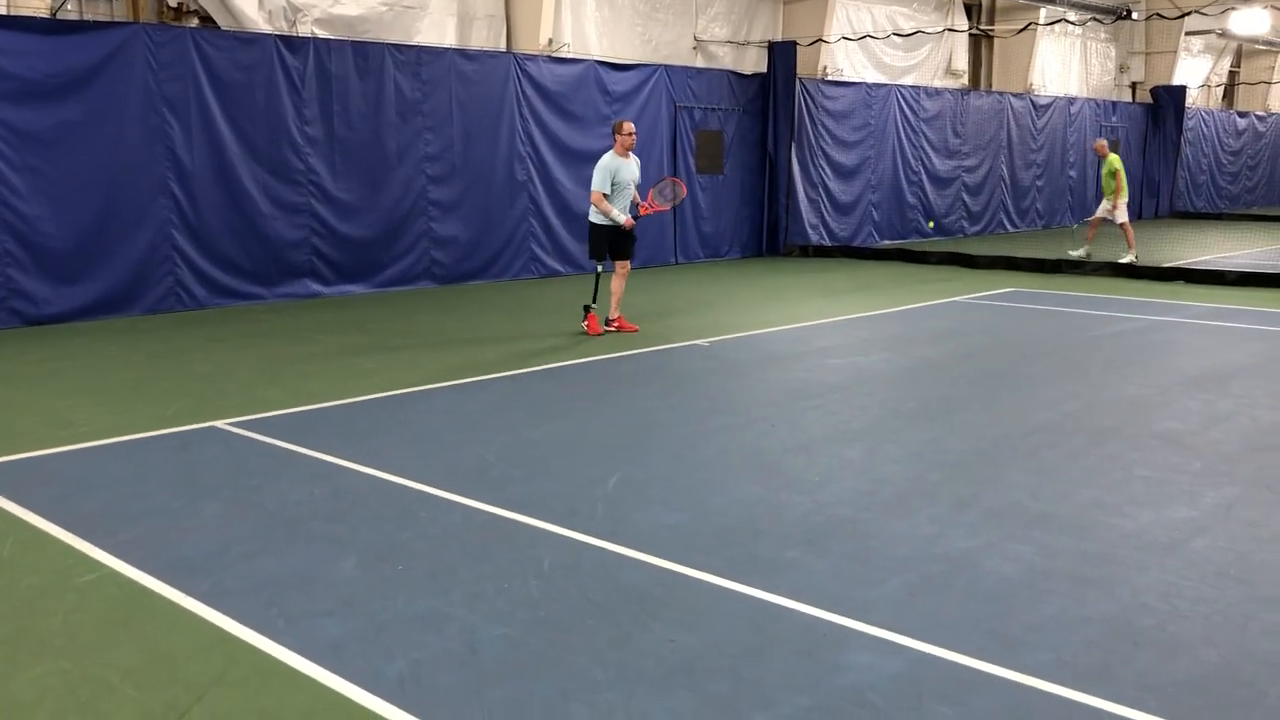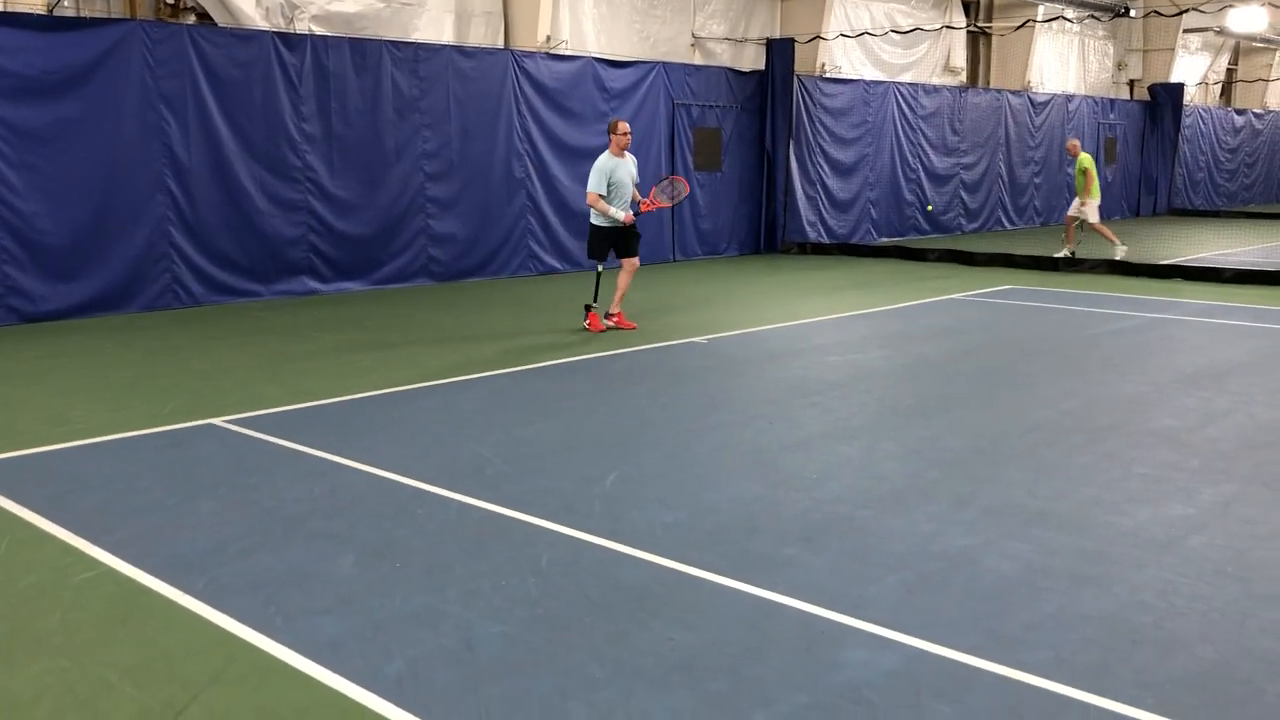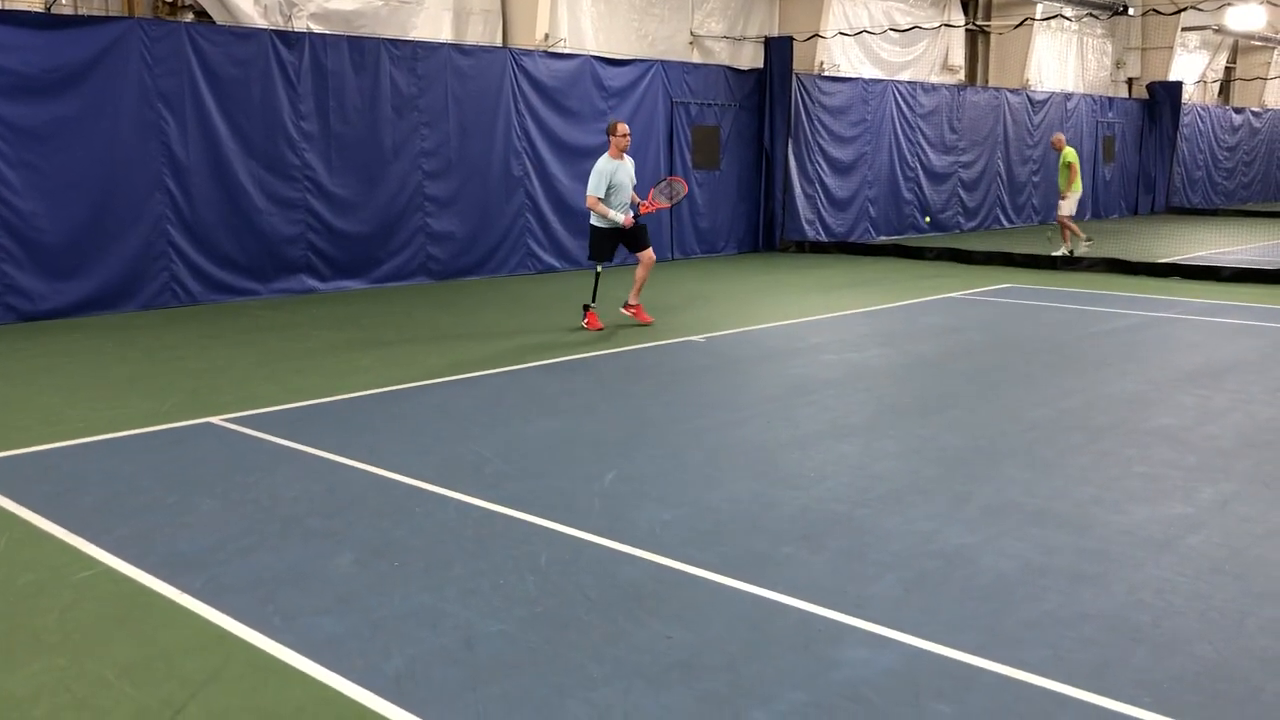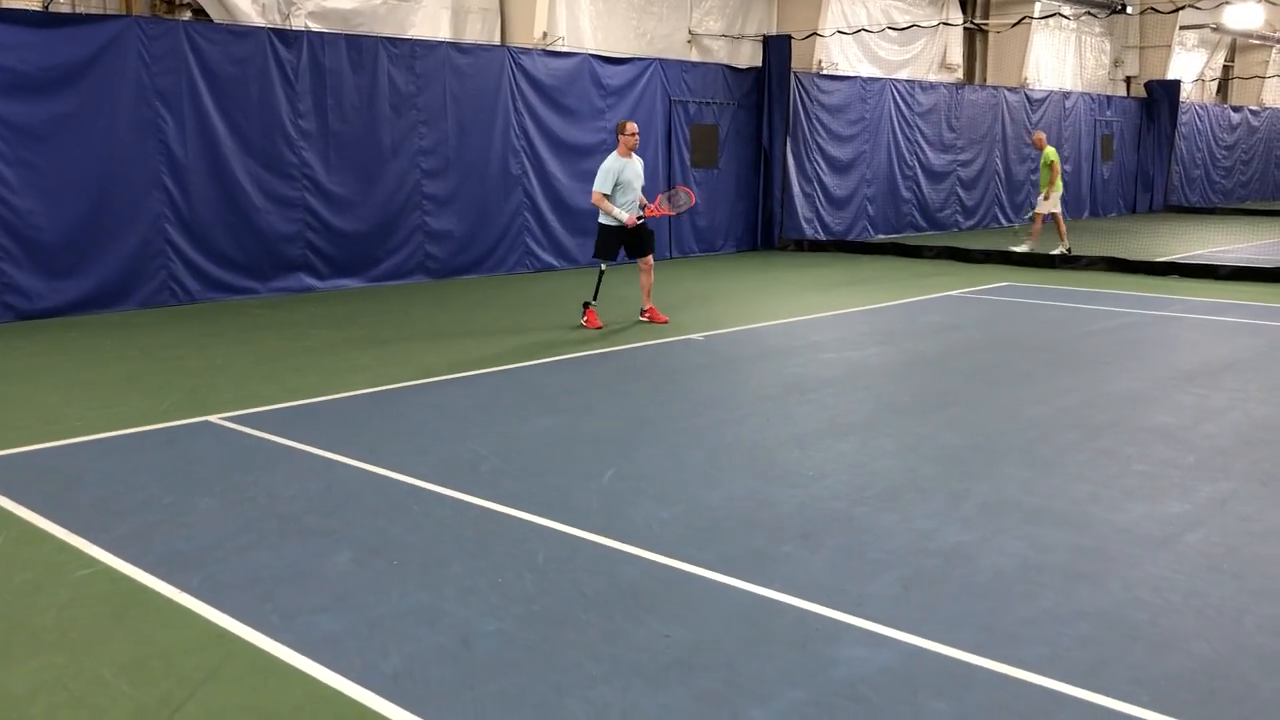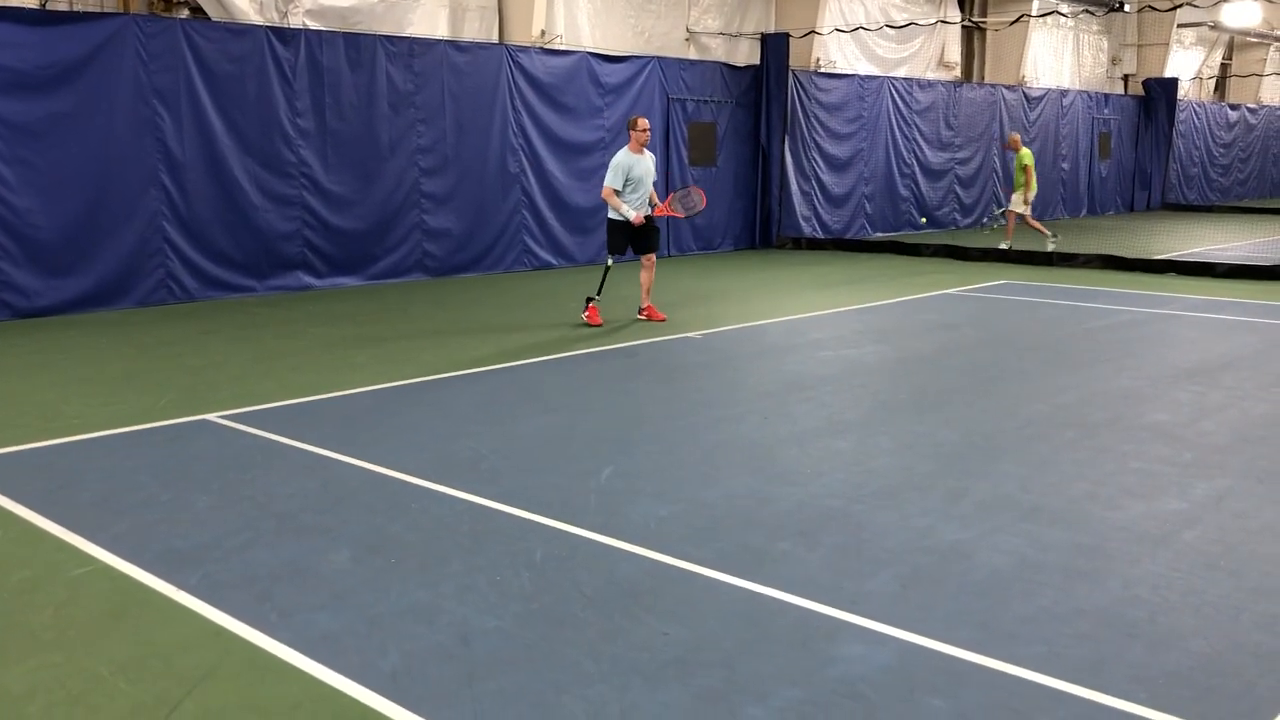
dt=0.2s
person 1, frame 1
left shoulder: (635, 161)
right shoulder: (607, 163)
right elbow: (596, 199)
left wrist: (639, 203)
right wrist: (621, 218)
left hip: (622, 225)
right hip: (602, 224)
left knee: (623, 269)
right knee: (599, 269)
left ankle: (613, 319)
right ankle: (589, 315)
person 1, frame 2
left shoulder: (631, 160)
right shoulder: (602, 165)
right elbow: (592, 200)
left wrist: (639, 200)
right wrist: (620, 215)
left hip: (625, 223)
right hip: (603, 224)
left knee: (631, 265)
right knee: (600, 268)
left ankle: (613, 314)
right ankle: (591, 313)
person 1, frame 3
left shoulder: (629, 161)
right shoulder: (603, 167)
right elbow: (591, 203)
left wrist: (638, 202)
right wrist: (619, 218)
left hip: (627, 221)
right hip: (604, 226)
left knee: (648, 258)
right knee: (599, 269)
left ankle: (632, 304)
right ankle: (589, 313)
person 1, frame 4
left shoulder: (638, 161)
right shoulder: (610, 165)
right elbow: (596, 199)
left wrist: (645, 204)
right wrist: (623, 217)
left hip: (635, 222)
right hip: (612, 225)
left knee: (647, 264)
right knee: (603, 268)
left ankle: (647, 309)
right ankle: (588, 311)
person 1, frame 5
left shoulder: (650, 157)
right shoulder: (621, 160)
right elbow: (607, 194)
left wrist: (656, 202)
right wrist: (631, 214)
left hip: (643, 218)
right hip: (620, 220)
left knee: (649, 260)
left ankle: (645, 307)
right ankle: (591, 307)
